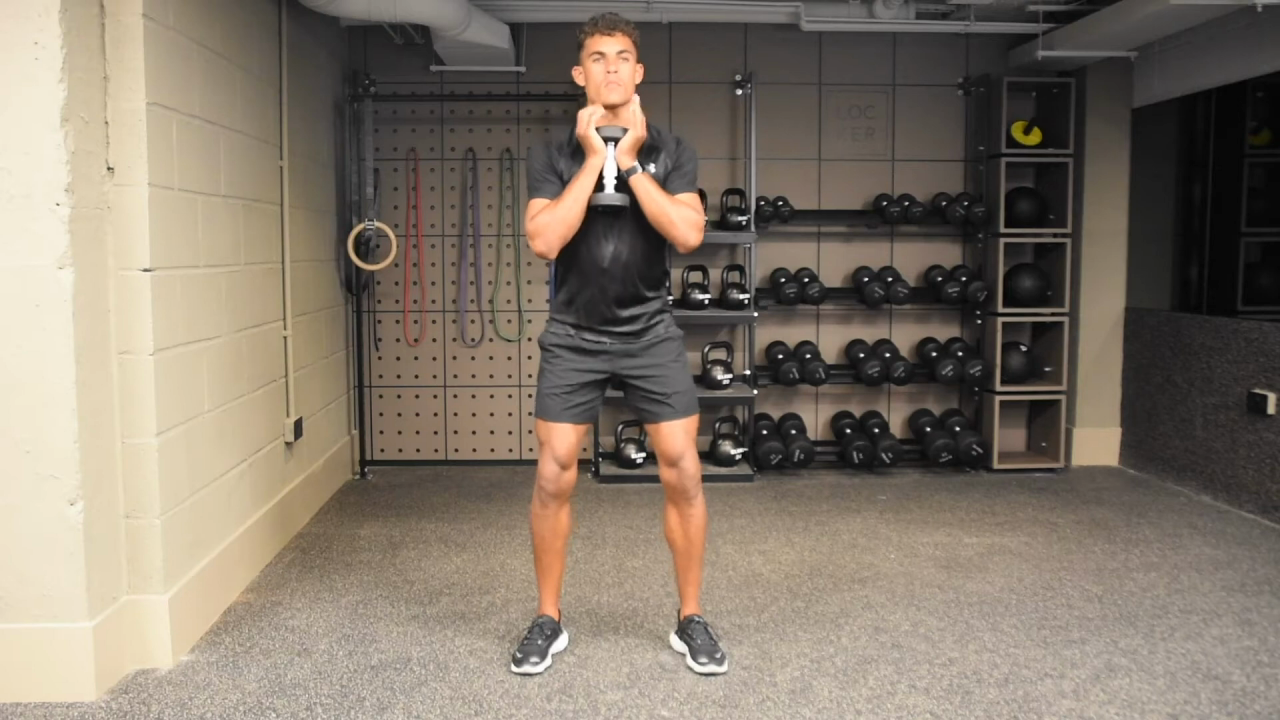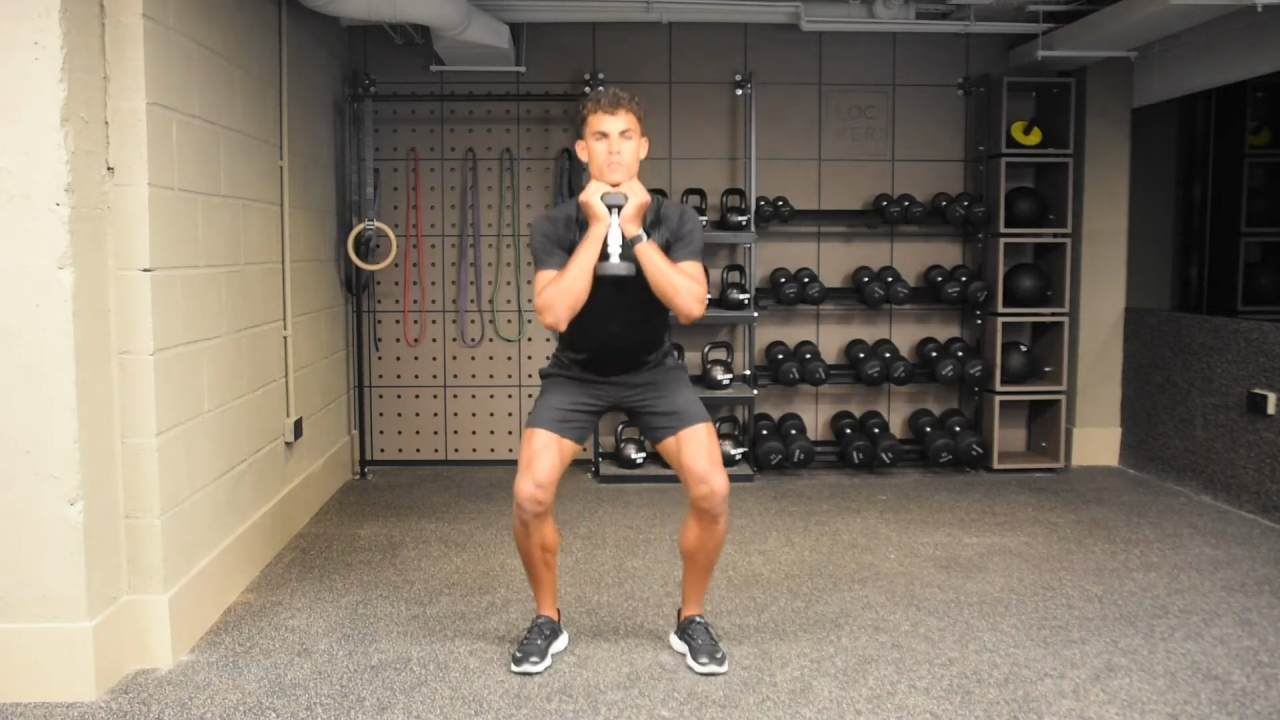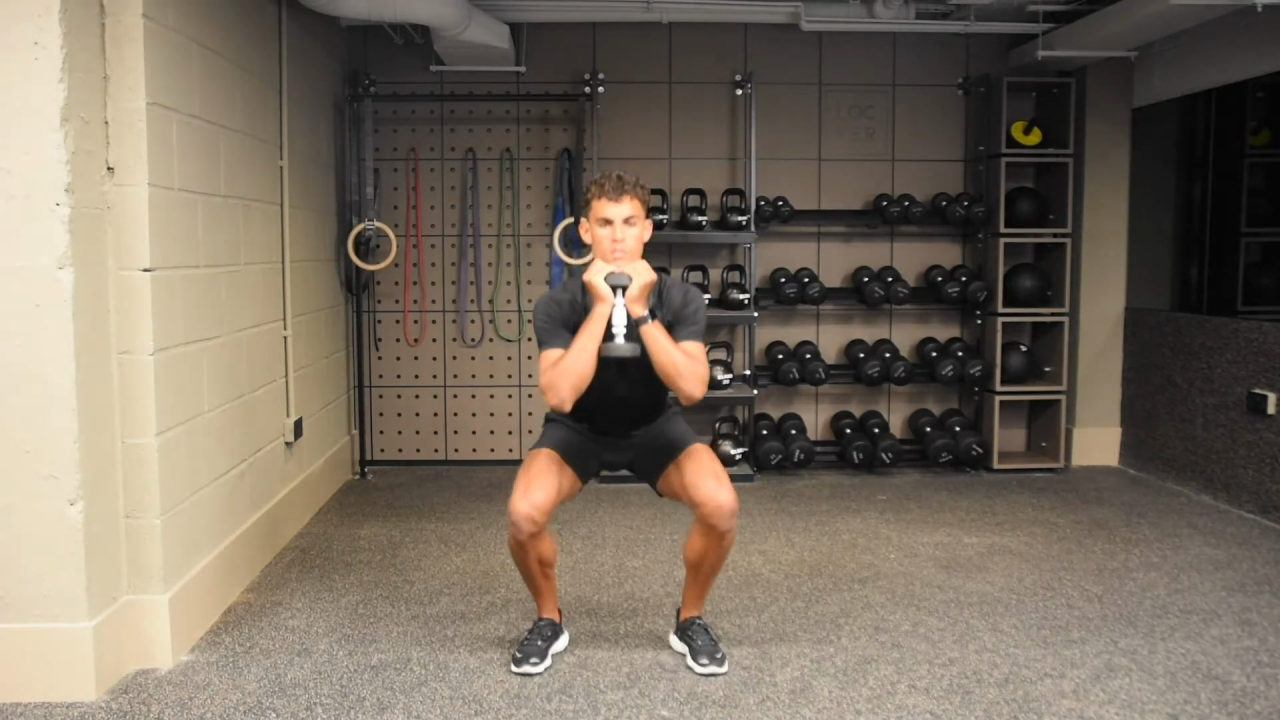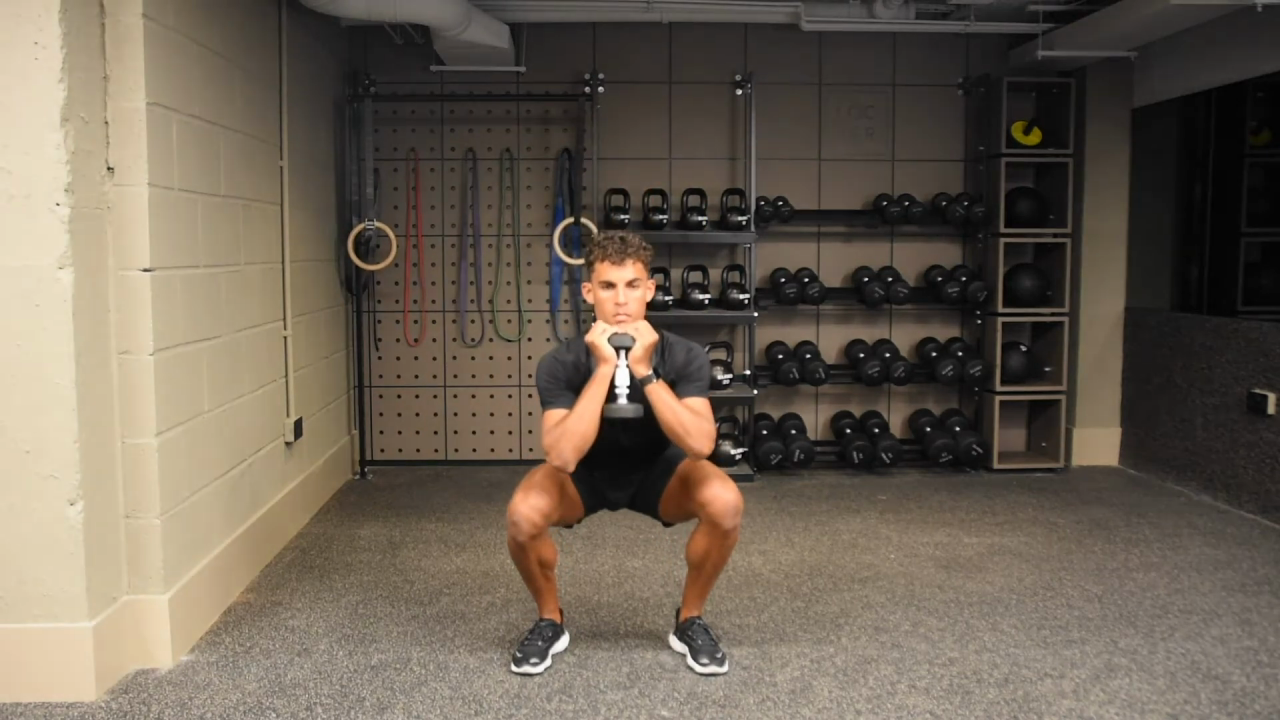
dt=0.7s
person 1, frame 1
left shoulder: (671, 150)
right shoulder: (552, 154)
left elbow: (689, 234)
right elbow: (544, 241)
left wrist: (629, 163)
right wrist: (592, 160)
left hip: (650, 332)
right hip: (573, 335)
left knee: (683, 472)
right knee: (553, 475)
left ankle: (690, 620)
right ankle: (548, 620)
person 1, frame 2
left shoulder: (676, 220)
right shoulder: (555, 226)
left elbow: (691, 305)
right elbow: (553, 315)
left wrist: (635, 233)
right wrist: (597, 228)
left hip: (653, 371)
right hip: (576, 373)
left knee: (711, 489)
right knee: (531, 493)
left ankle: (691, 620)
right ankle: (548, 620)
person 1, frame 3
left shoulder: (680, 298)
right shoulder: (559, 304)
left elbow: (693, 388)
right elbow: (558, 397)
left wrist: (640, 312)
right wrist: (601, 308)
left hip: (654, 427)
right hip: (579, 430)
left knee: (721, 505)
right knee: (525, 512)
left ankle: (690, 620)
right ankle: (548, 621)
person 1, frame 4
left shoulder: (684, 356)
right shoulder: (561, 363)
left elbow: (700, 445)
right elbow: (562, 458)
left wrist: (644, 371)
right wrist: (604, 368)
left hip: (656, 468)
right hip: (586, 472)
left knee: (725, 502)
right knee: (524, 513)
left ankle: (690, 620)
right ankle: (549, 621)
